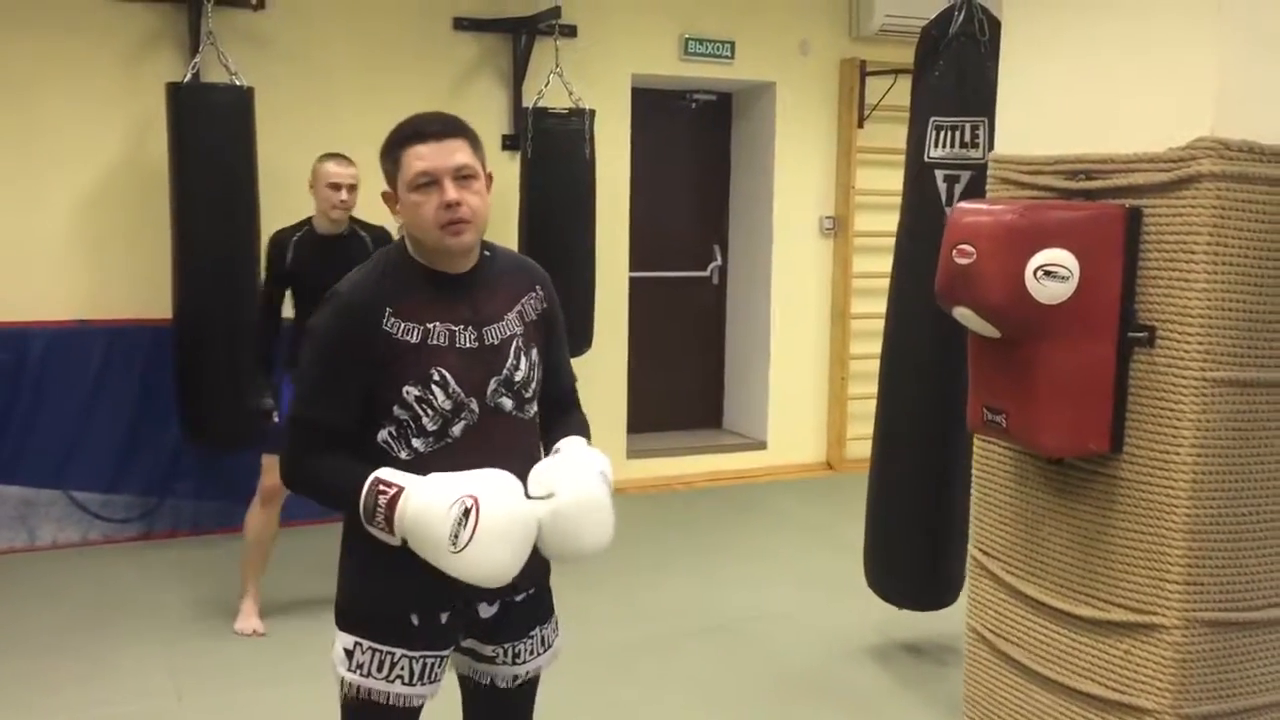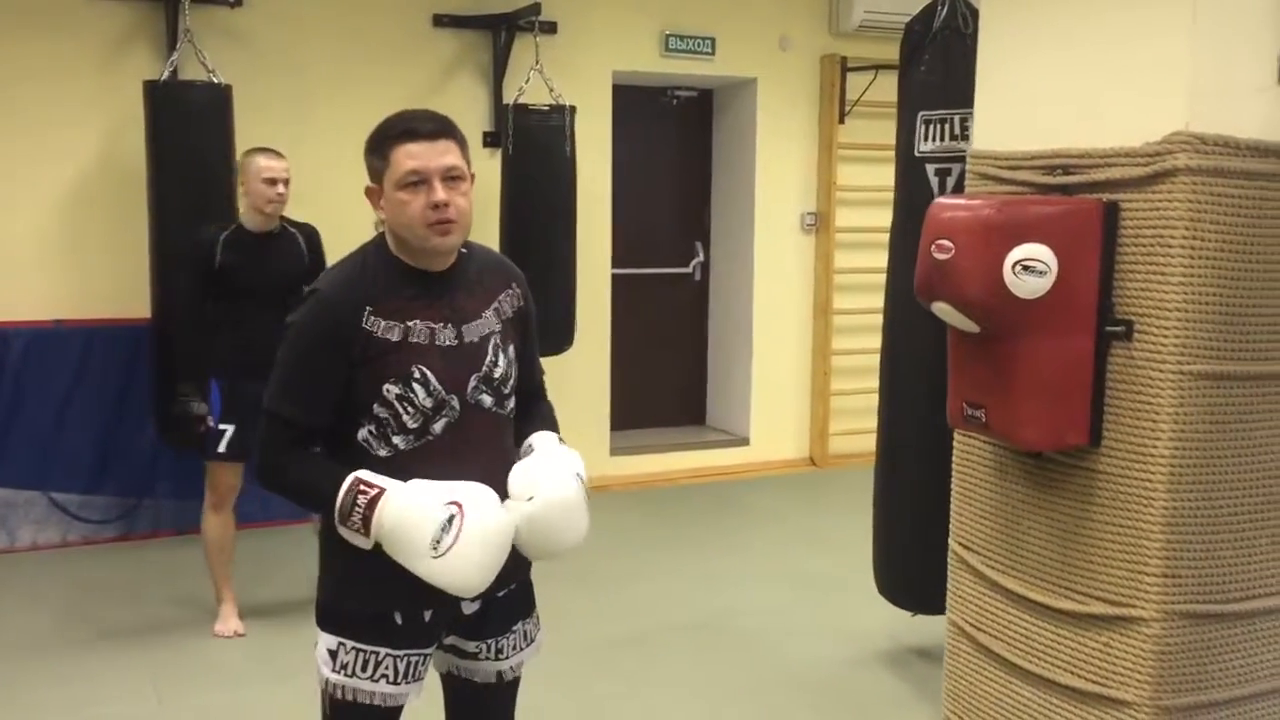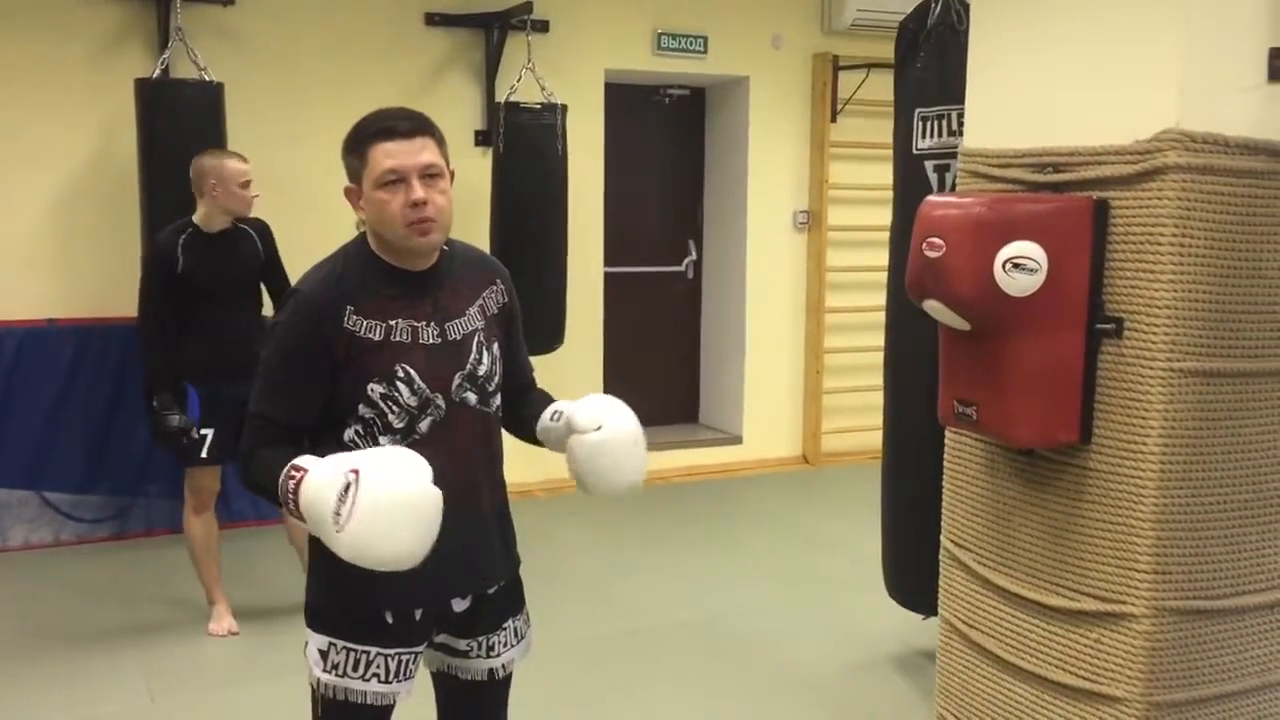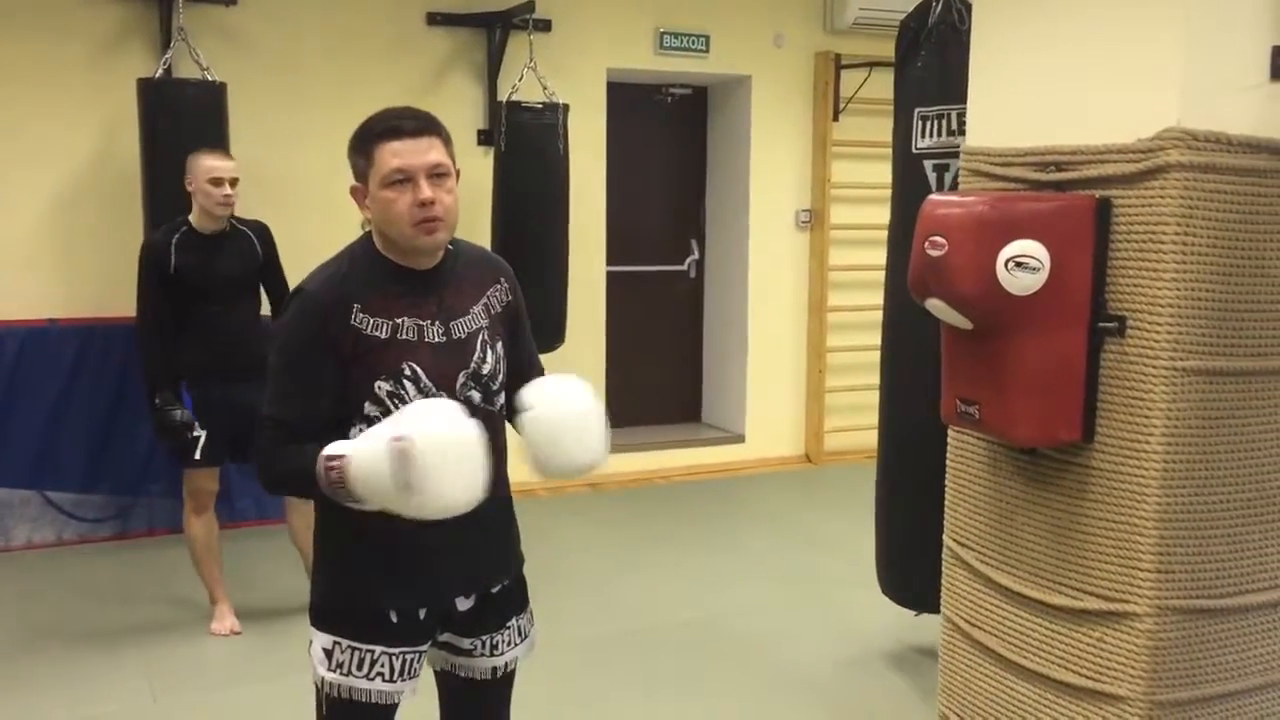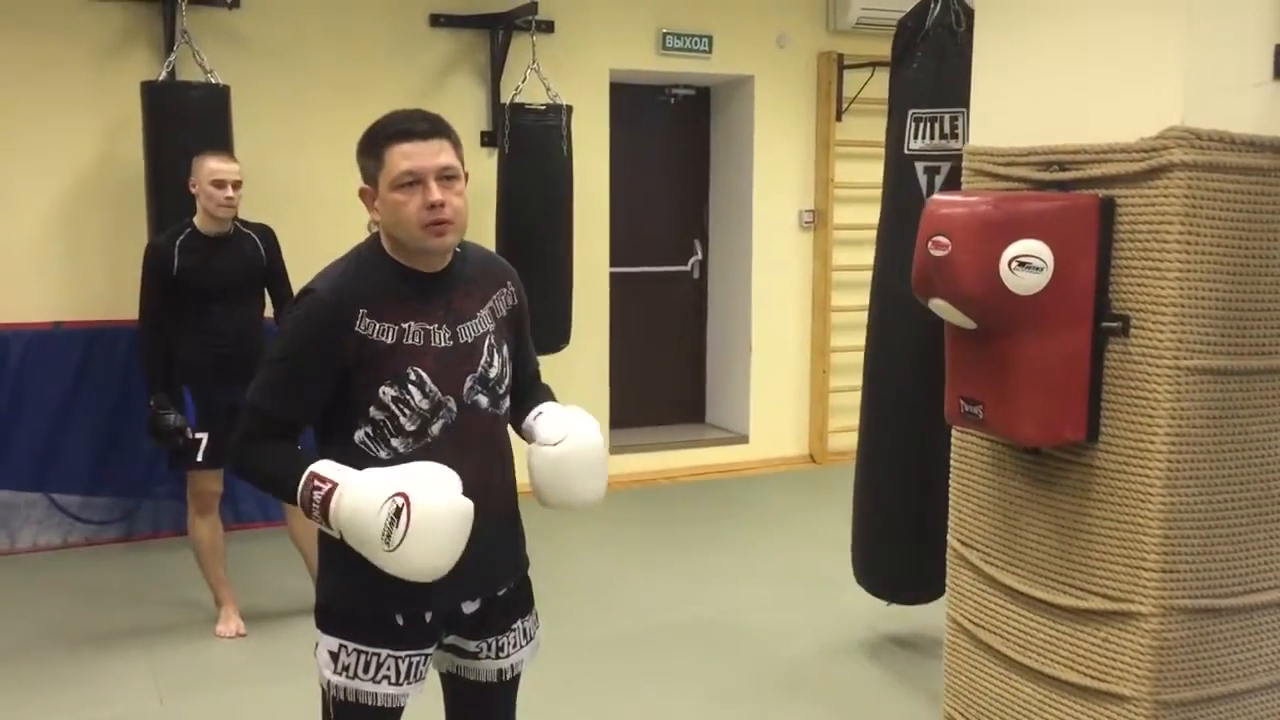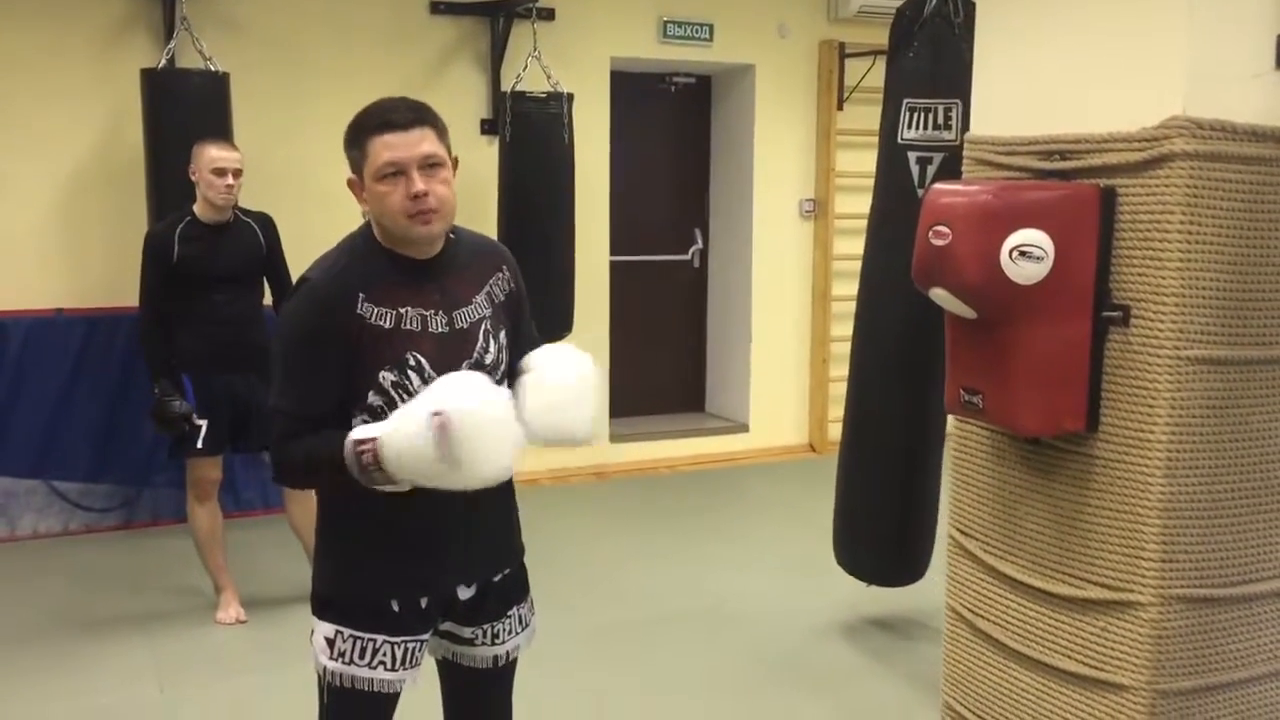
dt=0.4s
person 1, frame 1
left shoulder: (528, 284)
right shoulder: (360, 305)
left elbow: (559, 402)
right elbow: (305, 460)
left wrist: (577, 459)
right wrist: (402, 504)
left hip: (515, 570)
right hip: (396, 586)
person 1, frame 2
left shoulder: (503, 282)
right shoulder: (339, 303)
right elbow: (278, 457)
left wrist: (547, 453)
right wrist: (380, 507)
left hip: (494, 571)
right hip: (375, 587)
person 1, frame 3
left shoulder: (487, 278)
right shoulder: (322, 303)
right elbow: (263, 452)
left wrist: (566, 423)
right wrist: (313, 488)
left hip: (483, 567)
right hip: (366, 585)
person 1, frame 4
left shoulder: (491, 277)
right shoulder: (327, 302)
left elbow: (521, 386)
right elbow: (279, 454)
left wrist: (552, 409)
right wrist: (354, 470)
left hip: (488, 567)
right hip: (368, 584)
person 1, frame 5
left shoulder: (496, 279)
right shoulder: (335, 302)
right elbow: (255, 447)
left wrist: (553, 426)
right wrist: (340, 499)
left hip: (493, 571)
right hip: (374, 588)
person 1, frame 6
left shoulder: (492, 266)
right shoulder: (331, 292)
left elbow: (519, 382)
right elbow: (289, 453)
left hip: (487, 556)
right hip: (367, 573)
person 2, frame 1
left shoulder: (376, 241)
right shoulder: (287, 243)
right elbow: (268, 314)
right wrist: (262, 378)
right knee: (272, 486)
right ankle: (249, 599)
person 2, frame 2
left shoulder: (304, 239)
right shoulder: (213, 244)
right elbow: (195, 319)
right wrist: (192, 385)
right hip: (230, 382)
right knee: (220, 490)
right ankle: (226, 604)
person 2, frame 3
left shoulder: (257, 234)
right shoulder: (169, 247)
left elbow: (284, 299)
right elbow: (153, 327)
right wrist: (161, 396)
left hip: (261, 378)
right hip: (201, 386)
right knee: (201, 493)
right ankle: (218, 604)
person 2, frame 4
left shoulder: (255, 235)
right shoulder: (163, 247)
left elbow: (282, 303)
right elbow: (151, 328)
right wrist: (162, 395)
left hip: (258, 380)
right hip: (197, 387)
right knee: (199, 493)
right ankle: (220, 603)
person 2, frame 5
left shoulder: (260, 239)
right shoulder: (167, 250)
left elbow: (285, 307)
right elbow: (152, 329)
right wrist: (159, 398)
right hip: (199, 388)
right knee: (203, 495)
right ankle: (226, 605)
person 2, frame 6
left shoulder: (260, 227)
right shoulder: (167, 238)
left elbow: (284, 296)
right elbow: (152, 317)
right wrist: (162, 384)
left hip: (259, 369)
right hip: (198, 376)
right knee: (203, 482)
right ankle: (225, 592)
